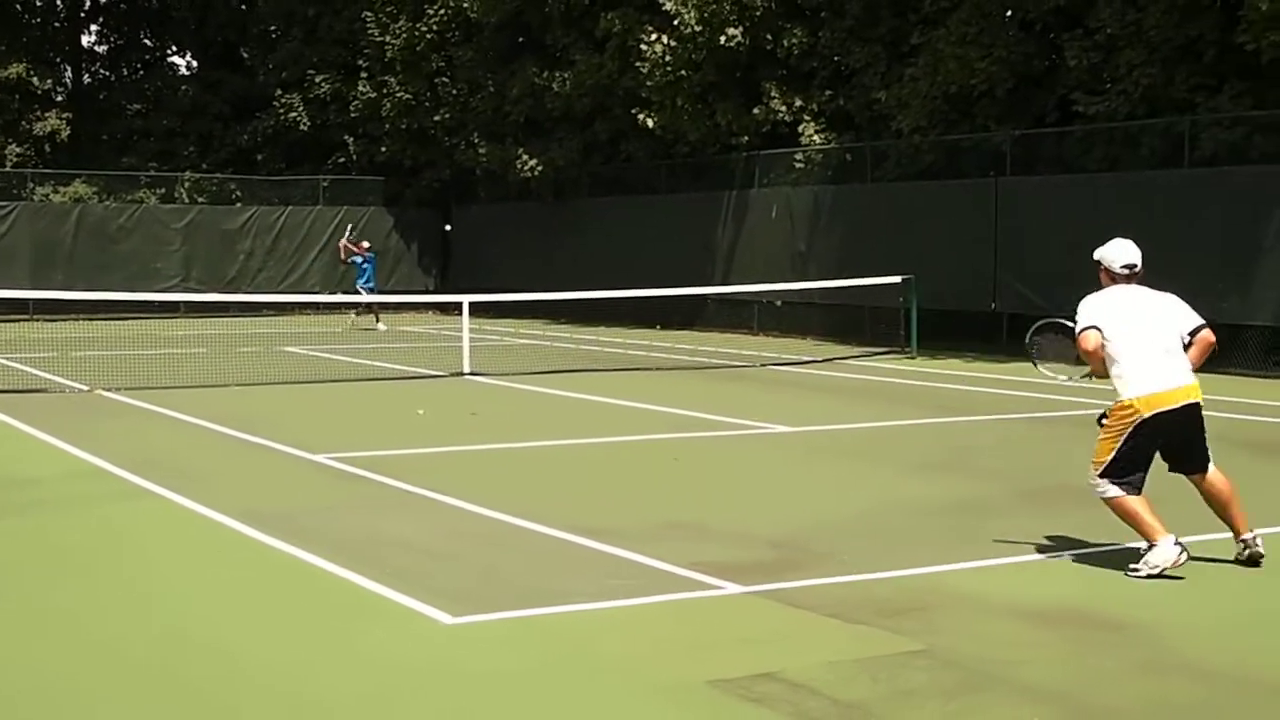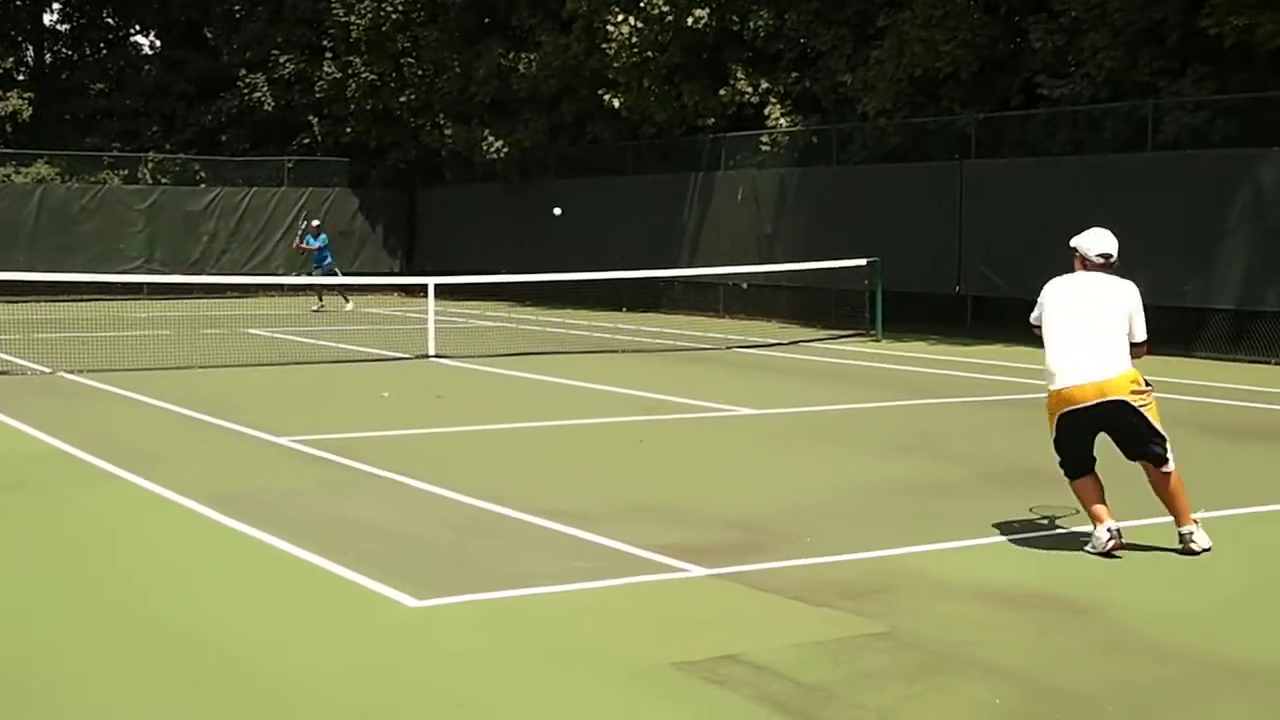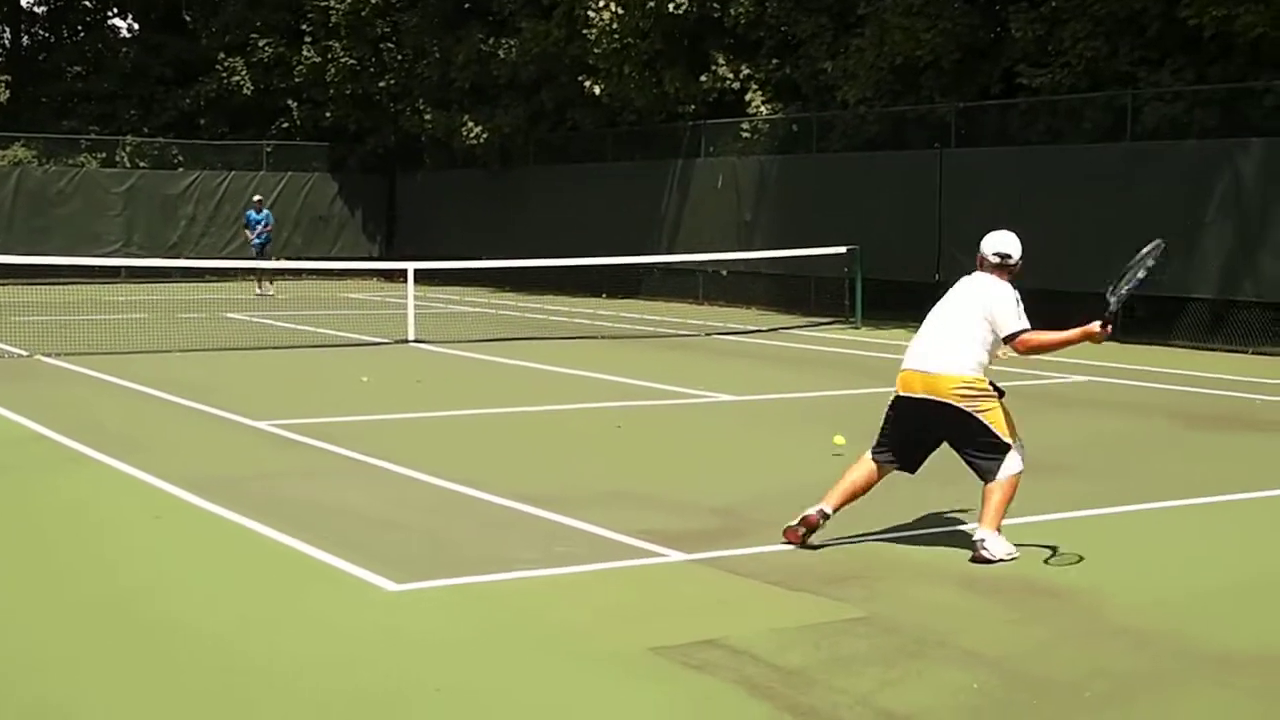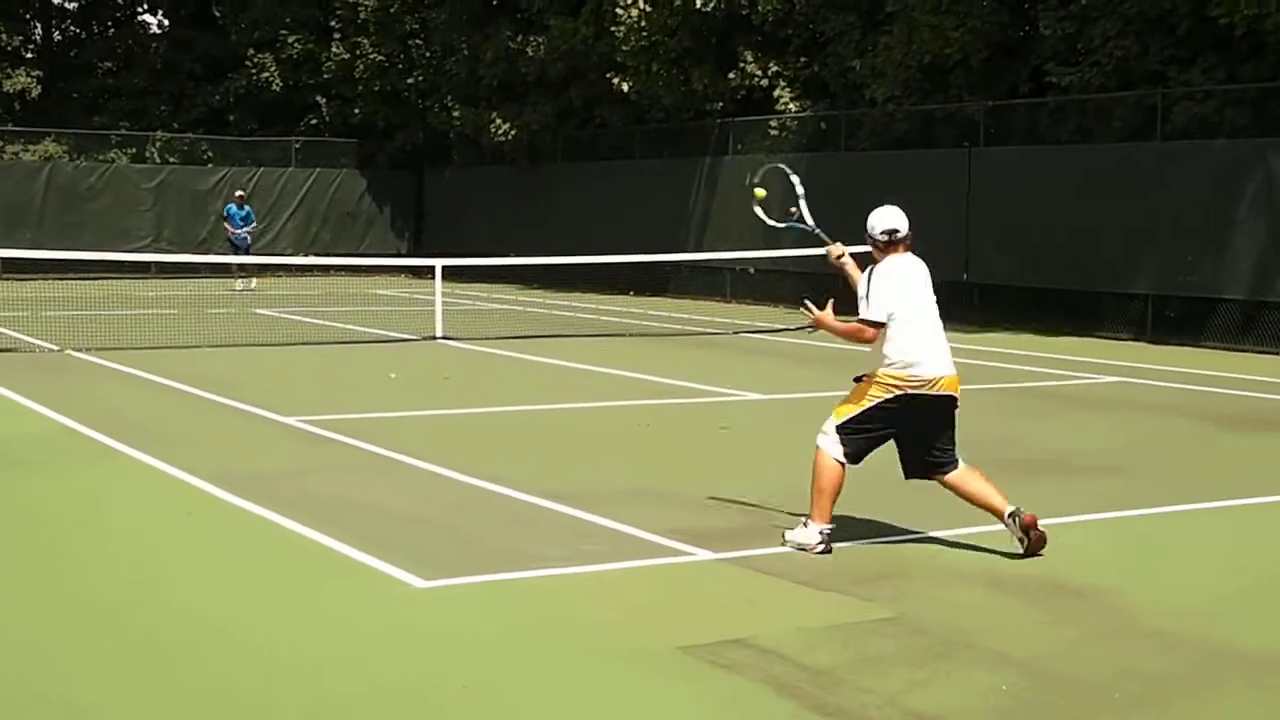
dt=0.4s
person 1, frame 1
left shoulder: (1094, 304)
right shoulder: (1166, 300)
left elbow: (1090, 345)
right elbow: (1206, 338)
left wrist: (1107, 366)
right wrist: (1178, 376)
left hip: (1140, 405)
right hip: (1185, 398)
left knee: (1109, 483)
right knee: (1201, 470)
left ankle: (1164, 545)
right ankle: (1248, 539)
person 1, frame 2
left shoulder: (1053, 288)
right shoulder: (1126, 289)
left elbow: (1038, 327)
right elbow: (1138, 349)
left hip: (1067, 395)
right hip: (1117, 386)
left knee: (1075, 465)
right knee: (1156, 458)
left ankle: (1104, 529)
right ankle: (1189, 530)
person 1, frame 3
left shoulder: (965, 285)
right shoulder: (1003, 294)
right elbow: (1022, 342)
right wrist: (1081, 333)
left hip: (911, 379)
right hip: (958, 387)
left knee: (879, 459)
right knee: (1008, 462)
left ankle: (819, 513)
right ankle: (988, 537)
person 1, frame 4
left shoulder: (883, 270)
right shoulder: (914, 266)
left elbow: (869, 331)
left wrist: (827, 323)
right wrist: (848, 265)
left hip: (899, 383)
right hip: (939, 385)
left knee: (832, 440)
right knee: (943, 467)
left ankle: (816, 530)
right ankle: (1013, 515)
